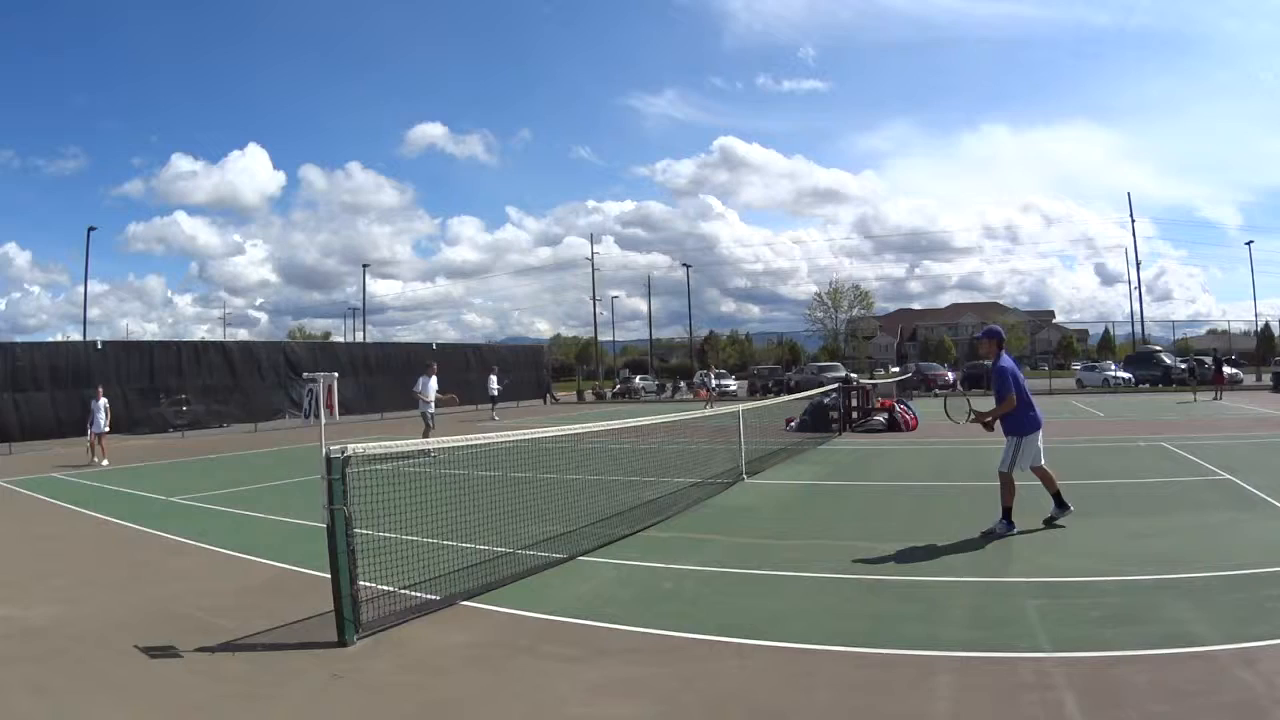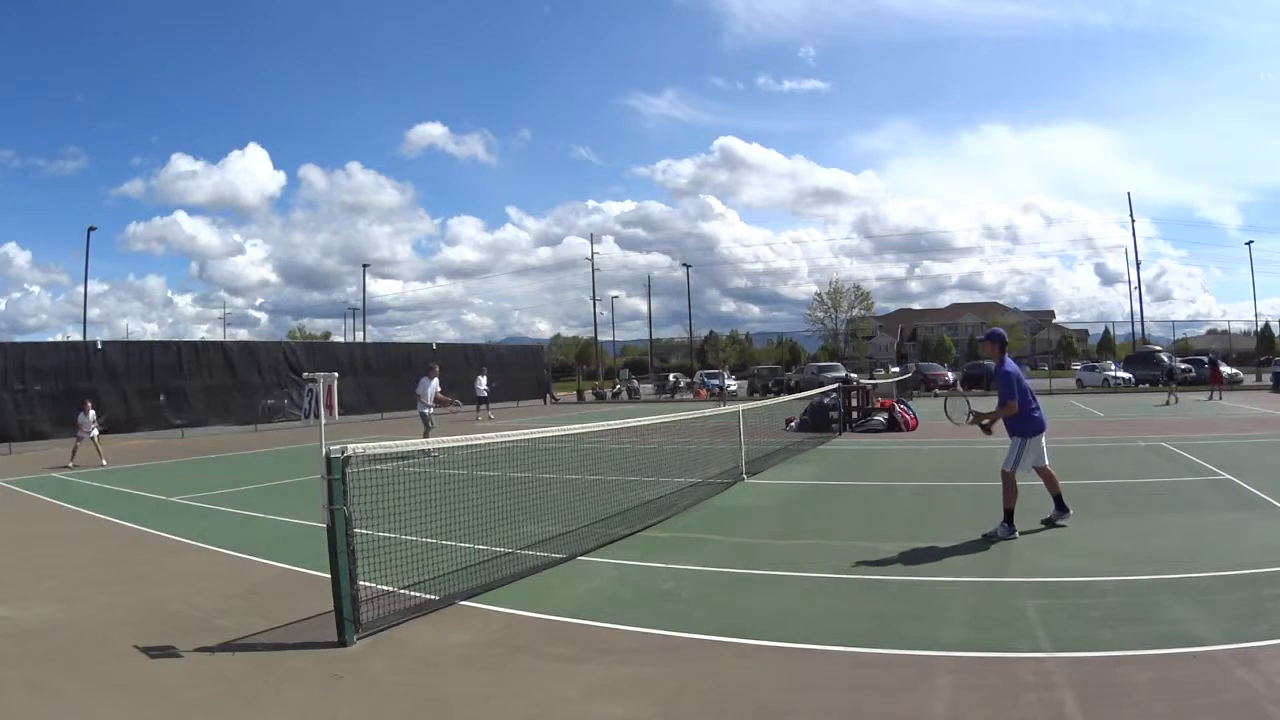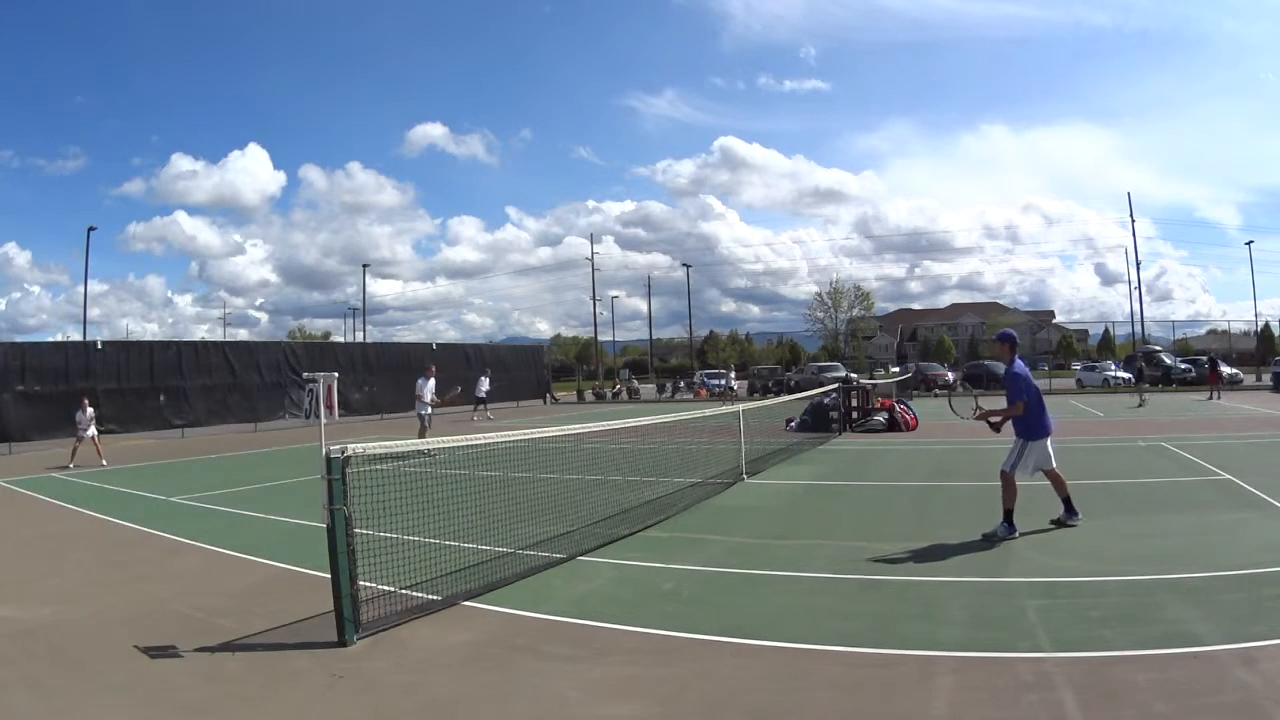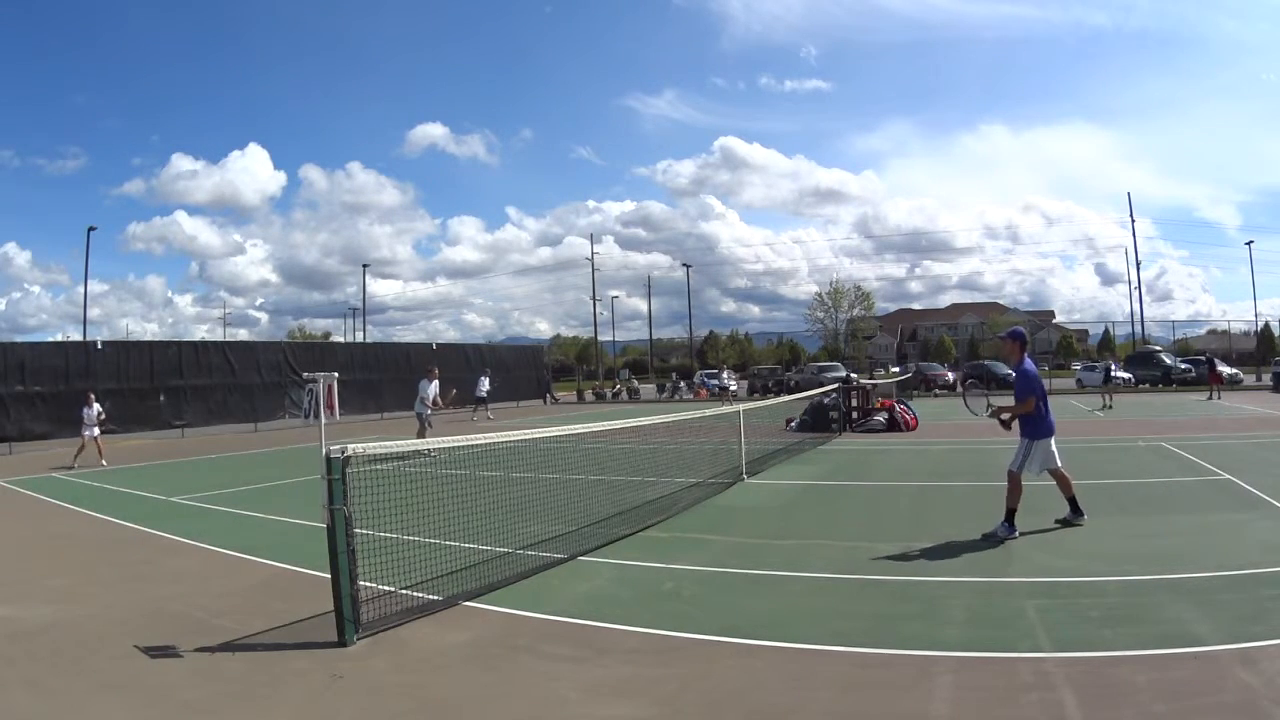
dt=1s
person 1, frame 1
left shoulder: (1001, 368)
right shoulder: (1003, 363)
left elbow: (1011, 402)
left wrist: (986, 415)
right wrist: (993, 419)
left hip: (1021, 428)
right hip: (1030, 424)
left knee: (1005, 473)
right knee: (1038, 467)
left ankle: (1007, 523)
right ankle: (1061, 505)
person 1, frame 2
left shoulder: (1006, 372)
right shoulder: (1002, 368)
left elbow: (1011, 408)
right elbow: (1004, 401)
left wrist: (984, 416)
right wrist: (990, 422)
left hip: (1026, 429)
right hip: (1033, 425)
left knee: (1007, 474)
right knee: (1042, 468)
left ankle: (1008, 526)
right ankle: (1061, 508)
person 1, frame 3
left shoulder: (1014, 373)
right shoulder: (1016, 368)
left elbow: (1018, 409)
left wrist: (990, 414)
right wrist: (1000, 422)
left hip: (1030, 432)
right hip: (1040, 428)
left knee: (1006, 474)
right knee: (1050, 470)
left ankle: (1008, 526)
right ankle: (1070, 512)
person 1, frame 4
left shoulder: (1025, 371)
right shoulder: (1023, 367)
left elbow: (1029, 405)
left wrist: (1003, 410)
right wrist: (1010, 419)
left hip: (1035, 432)
right hip: (1042, 428)
left knee: (1014, 474)
right knee: (1055, 469)
left ankle: (1009, 526)
right ankle: (1076, 512)
